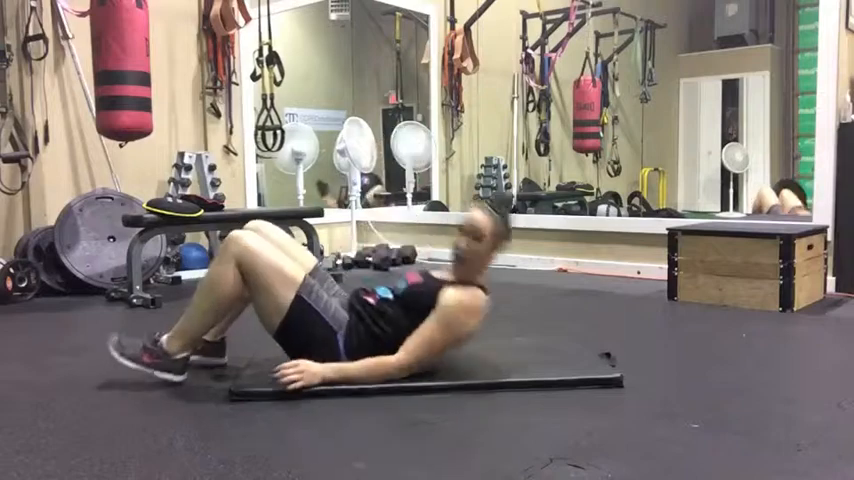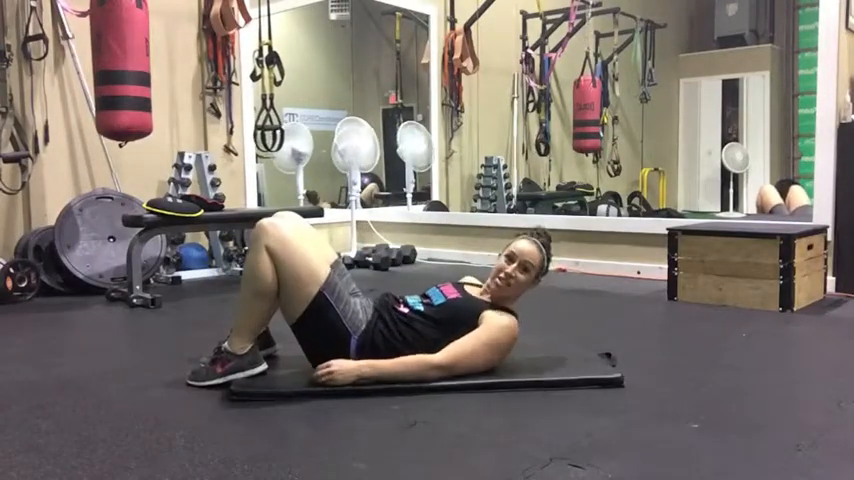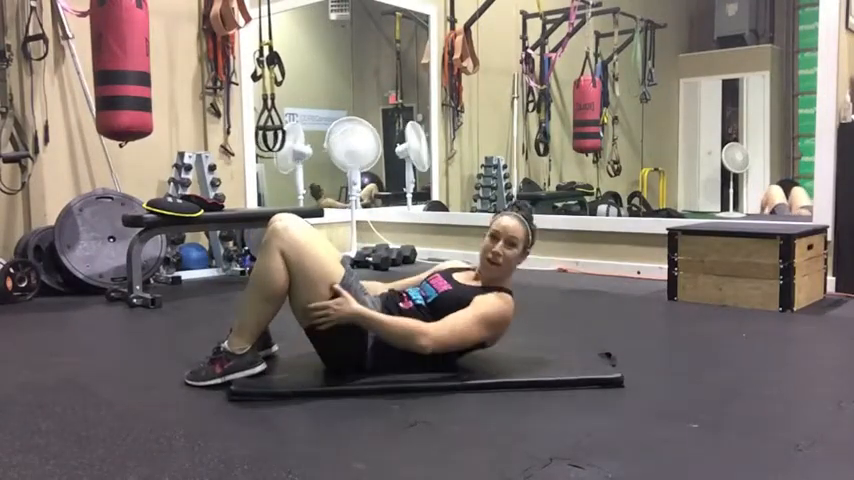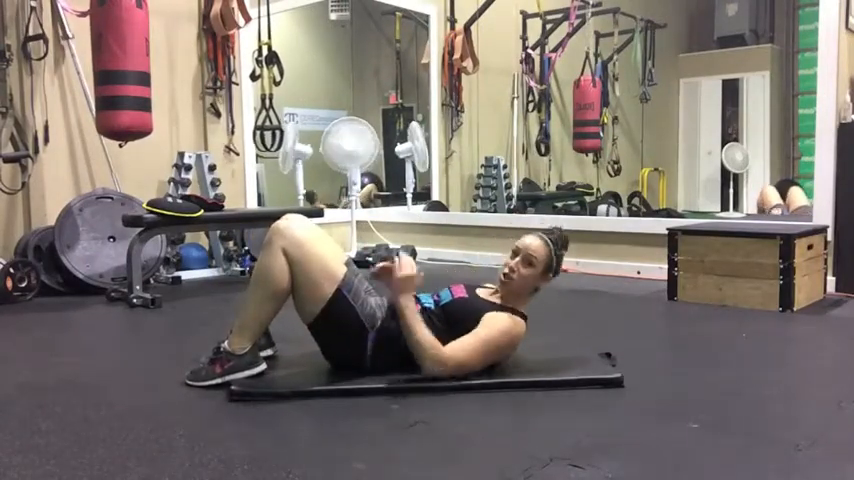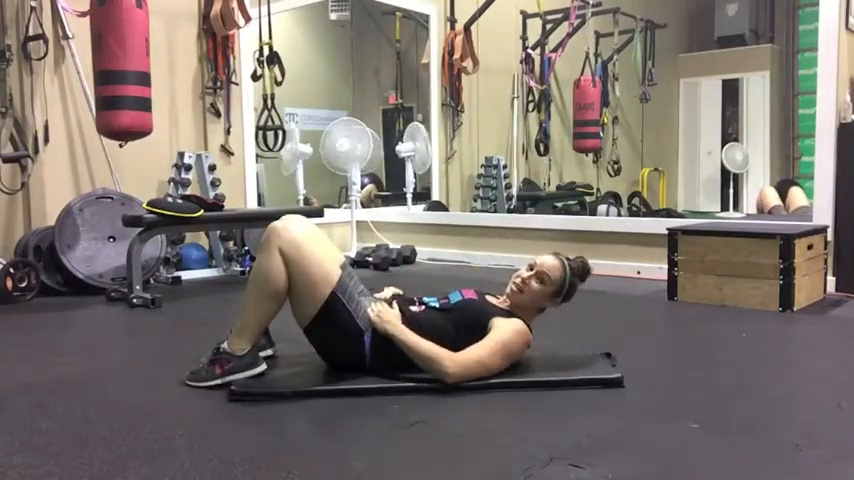
dt=1s
person 1, frame 1
left shoulder: (466, 301)
right shoulder: (453, 276)
left elbow: (401, 362)
left wrist: (325, 370)
left hip: (342, 342)
right hip: (347, 311)
left knee: (240, 245)
right knee: (258, 231)
left ankle: (171, 352)
right ankle: (210, 340)
person 1, frame 2
left shoulder: (502, 324)
right shoulder: (472, 285)
left elbow: (438, 365)
left wrist: (358, 369)
left hip: (354, 341)
right hip: (364, 314)
left knee: (270, 234)
right knee: (283, 221)
left ankle: (239, 354)
right ankle: (256, 336)
person 1, frame 3
left shoulder: (498, 306)
right shoulder: (458, 268)
left elbow: (428, 339)
left wrist: (357, 314)
right wrist: (344, 284)
left hip: (365, 344)
right hip: (372, 314)
left knee: (283, 237)
right knee: (283, 224)
left ankle: (238, 353)
right ankle: (255, 336)
person 1, frame 4
left shoulder: (509, 326)
right shoulder: (491, 294)
left elbow: (436, 363)
left wrist: (404, 296)
right wrist: (397, 286)
left hip: (367, 340)
right hip: (379, 316)
left knee: (286, 235)
right knee: (291, 227)
left ankle: (239, 353)
right ankle: (255, 335)
person 1, frame 5
left shoulder: (514, 331)
right shoulder: (495, 305)
left elbow: (452, 368)
left wrist: (394, 329)
right wrist: (398, 299)
left hip: (363, 341)
right hip: (373, 317)
left knee: (283, 236)
right knee: (291, 227)
left ankle: (238, 353)
right ankle: (254, 335)
